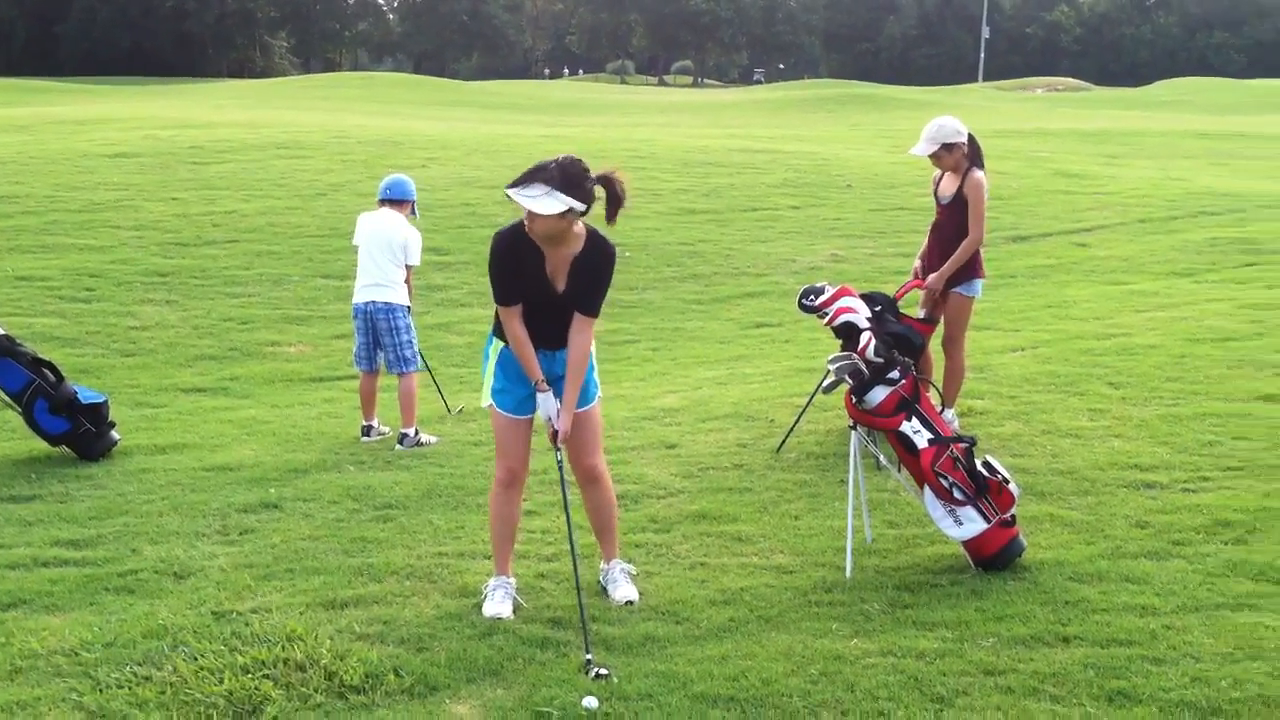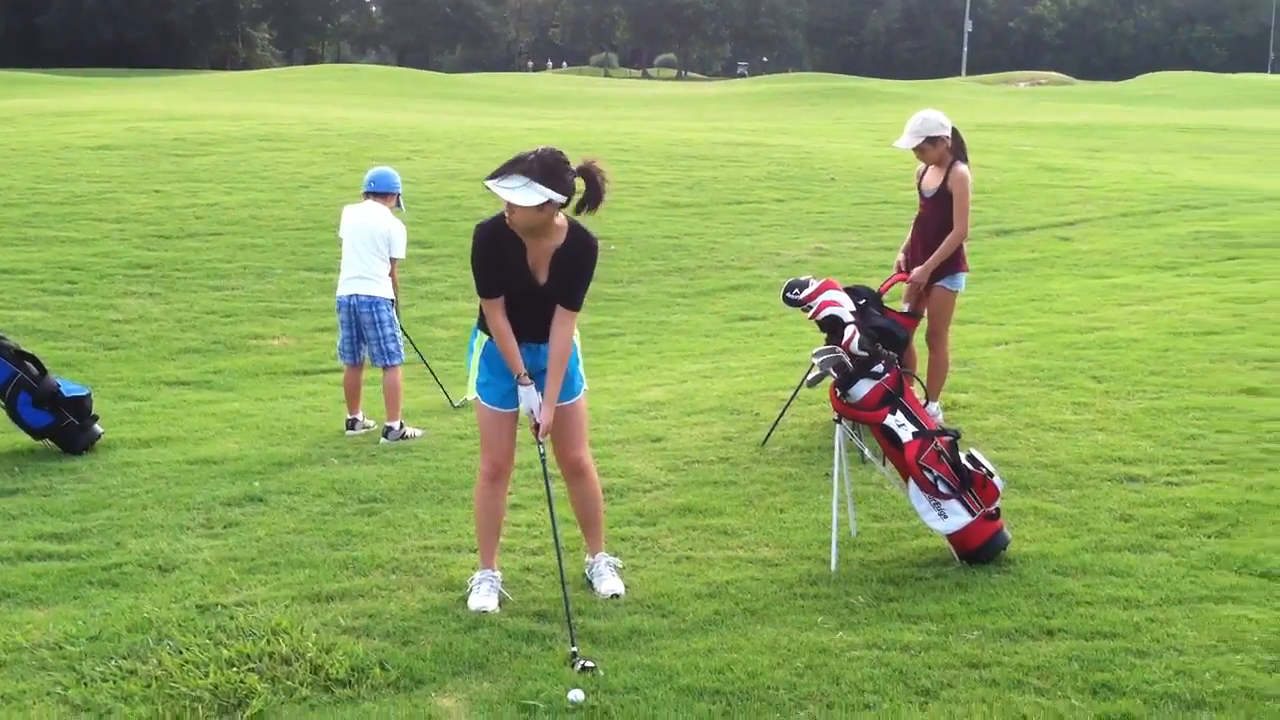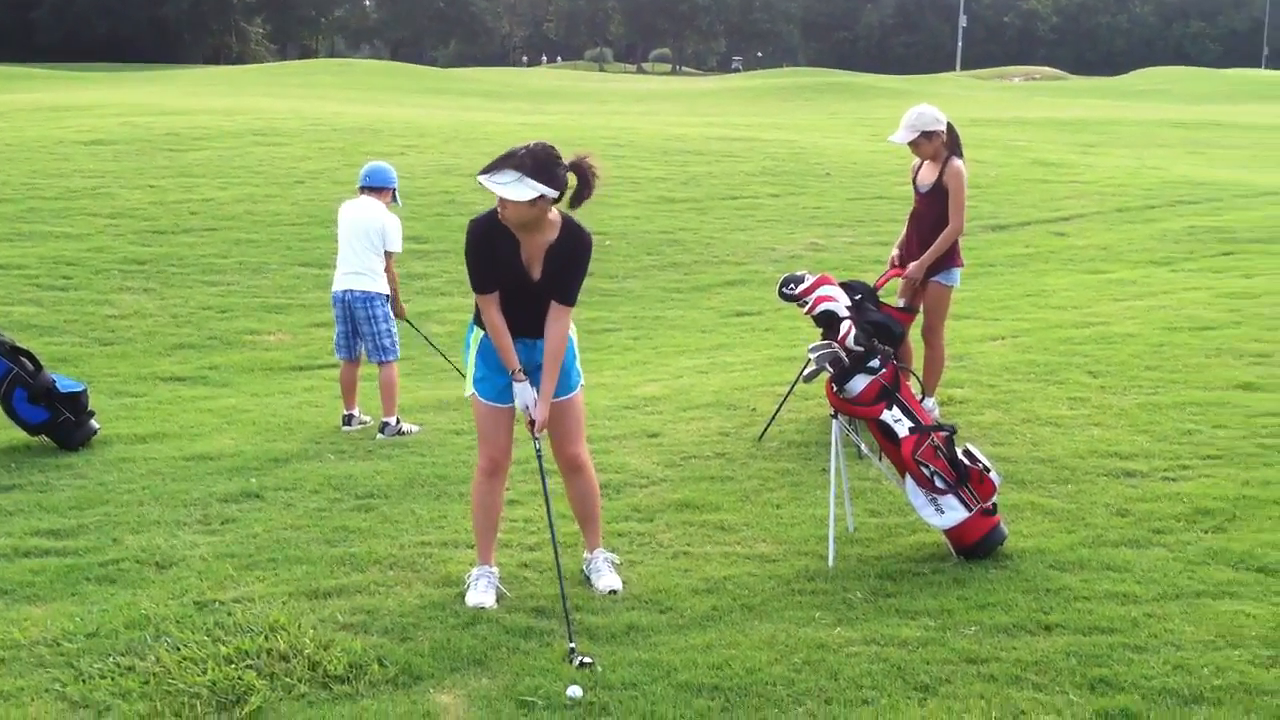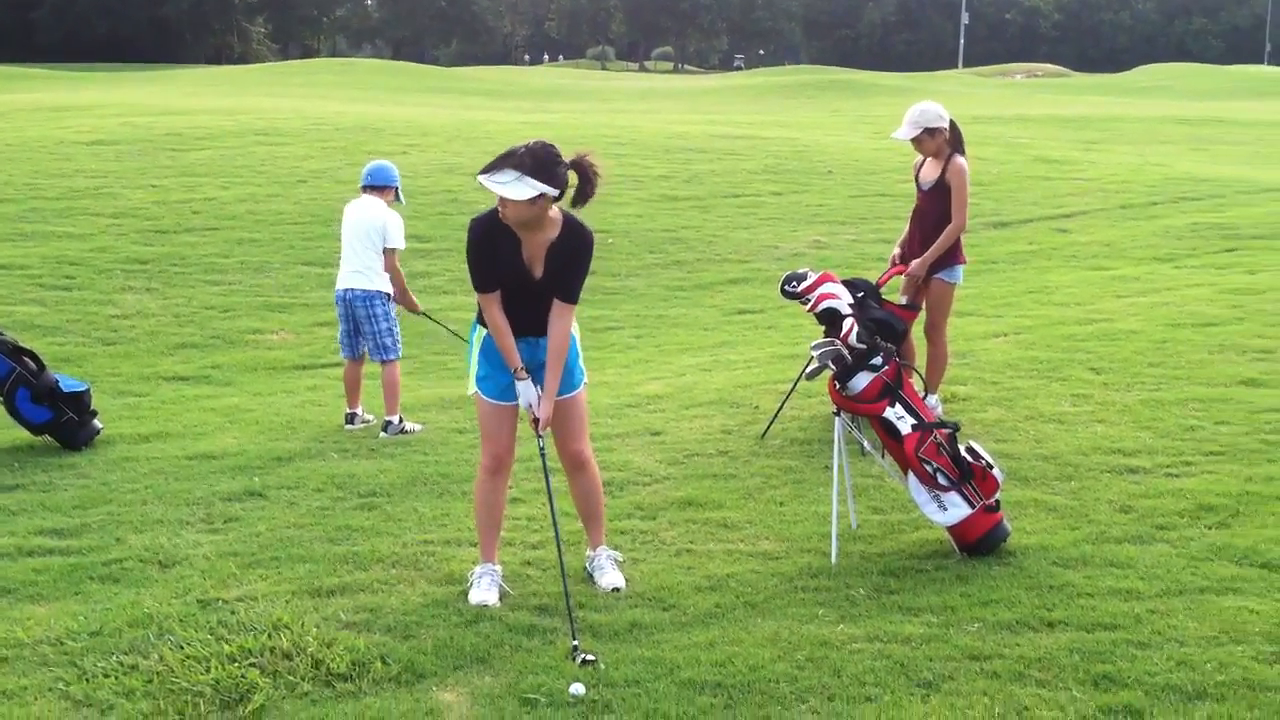
dt=0.1s
person 1, frame 1
left shoulder: (599, 253)
right shoulder: (508, 243)
left elbow: (581, 329)
right elbow: (512, 320)
left wrist: (568, 406)
right wrist: (540, 388)
left hip: (570, 358)
right hip: (515, 359)
left knee: (591, 467)
right knee: (510, 471)
left ankle: (613, 565)
right ankle: (501, 579)
person 1, frame 2
left shoulder: (581, 245)
right shoulder: (490, 235)
left elbow: (563, 322)
right elbow: (494, 313)
left wrist: (550, 400)
right wrist: (522, 382)
left hip: (555, 351)
right hip: (500, 351)
left knee: (576, 460)
right knee: (495, 465)
left ankle: (599, 559)
right ankle: (487, 573)
person 1, frame 3
left shoulder: (576, 240)
right shoulder: (484, 231)
left elbow: (558, 317)
right elbow: (489, 309)
left wrist: (545, 396)
right wrist: (517, 377)
left hip: (551, 346)
right hip: (495, 347)
left knee: (574, 456)
right knee: (492, 461)
left ankle: (597, 555)
right ankle: (484, 570)
person 1, frame 4
left shoulder: (577, 238)
right shoulder: (485, 230)
left elbow: (560, 315)
right elbow: (491, 307)
left wrist: (549, 394)
right wrist: (519, 375)
left hip: (554, 344)
right hip: (499, 345)
left knee: (577, 454)
right knee: (495, 459)
left ankle: (600, 552)
right ankle: (487, 567)
person 2, frame 1
left shoulder: (974, 181)
right shoulder: (939, 178)
left elbow: (975, 237)
left wrist: (943, 273)
right wrist: (920, 258)
left hip: (962, 273)
right hip: (935, 268)
left knee: (952, 343)
left ankle: (947, 412)
person 2, frame 2
left shoulder: (958, 175)
right shoulder: (922, 172)
left elbow: (960, 231)
left wrist: (928, 267)
right wrist: (903, 252)
left hip: (945, 267)
right hip: (918, 262)
left knee: (935, 337)
left ankle: (932, 406)
person 2, frame 3
left shoulder: (953, 169)
right shoulder: (917, 167)
left elbow: (956, 226)
left wrist: (924, 262)
right wrist: (899, 248)
left hip: (940, 262)
right hip: (914, 258)
left knee: (931, 332)
left ankle: (928, 401)
person 2, frame 4
left shoulder: (956, 167)
right shoulder: (920, 164)
left elbow: (958, 223)
left wrist: (927, 260)
right wrist: (900, 246)
left hip: (943, 260)
right hip: (916, 255)
left knee: (934, 330)
left ankle: (931, 398)
person 3, frame 1
left shoulder: (364, 221)
right shoulder: (410, 232)
right elbow: (407, 278)
right wrist: (407, 307)
left hip: (362, 302)
right hip: (391, 304)
left knee: (369, 369)
right knee: (407, 370)
left ankle: (369, 426)
right ankle: (408, 434)
person 3, frame 2
left shoulder: (349, 213)
right shoulder: (394, 225)
right elbow: (392, 272)
right wrist: (395, 304)
left hip: (346, 295)
right hip: (376, 297)
left knee: (353, 362)
right knee: (391, 363)
left ankle: (354, 419)
right ankle: (393, 427)
person 3, frame 3
left shoulder: (345, 209)
right shoulder: (388, 219)
right elbow: (387, 267)
right wrist: (397, 301)
left hip: (341, 290)
right hip: (370, 293)
left knee: (349, 358)
right knee: (387, 359)
left ankle: (351, 415)
right ankle: (390, 423)
person 3, frame 4
left shoulder: (351, 209)
right shoulder: (390, 217)
right elbow: (390, 265)
left wrist: (395, 292)
right wrist: (406, 296)
left hip: (344, 289)
right hip: (372, 292)
left knee: (354, 357)
right knee: (389, 358)
left ankle: (353, 414)
right ankle: (393, 421)
